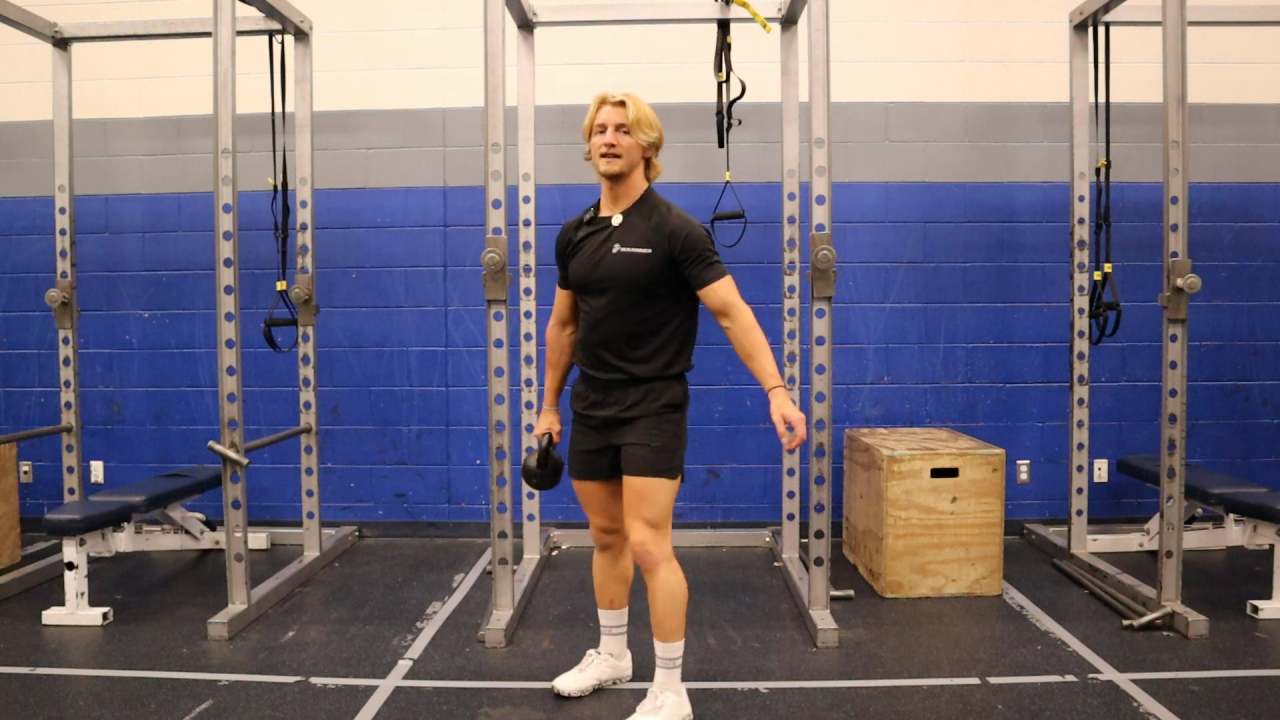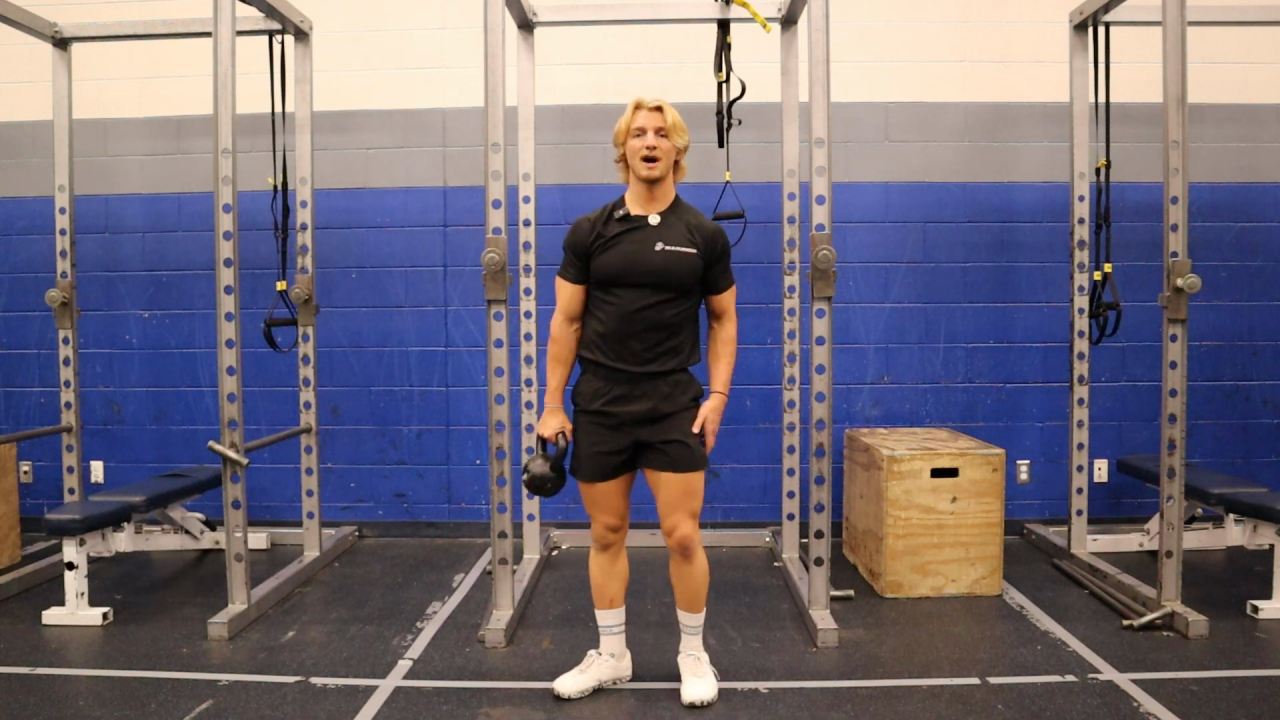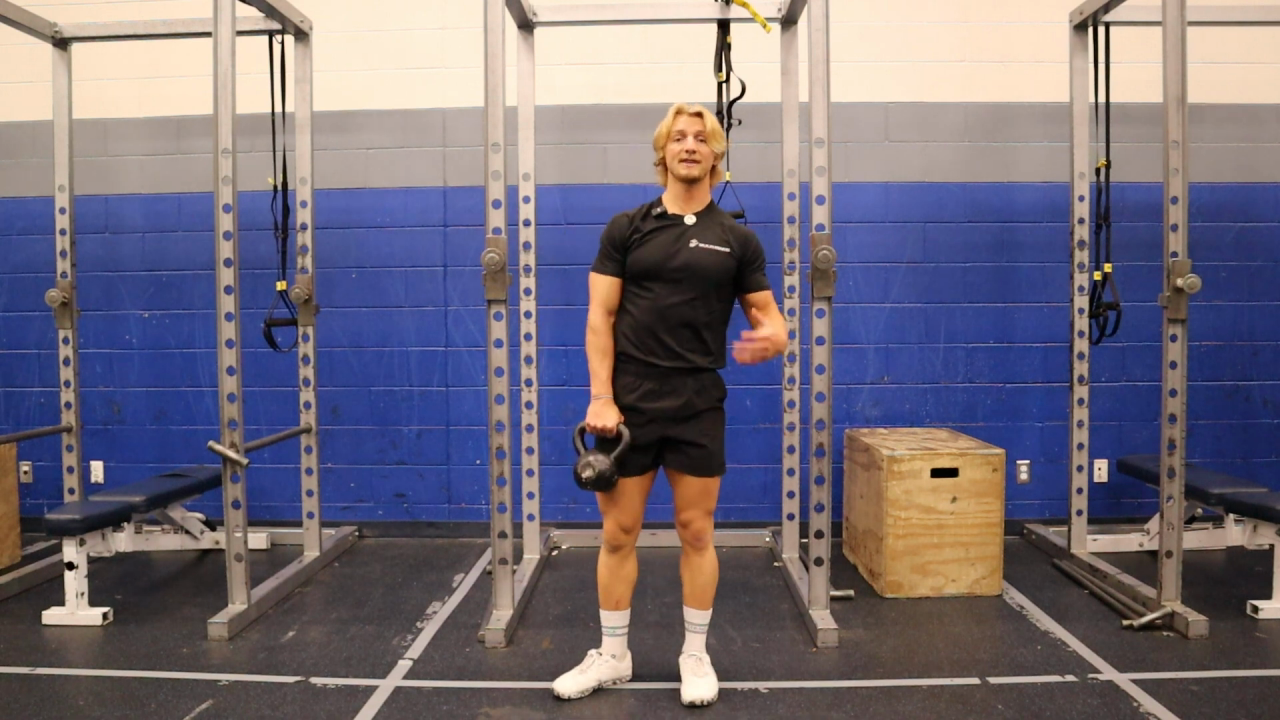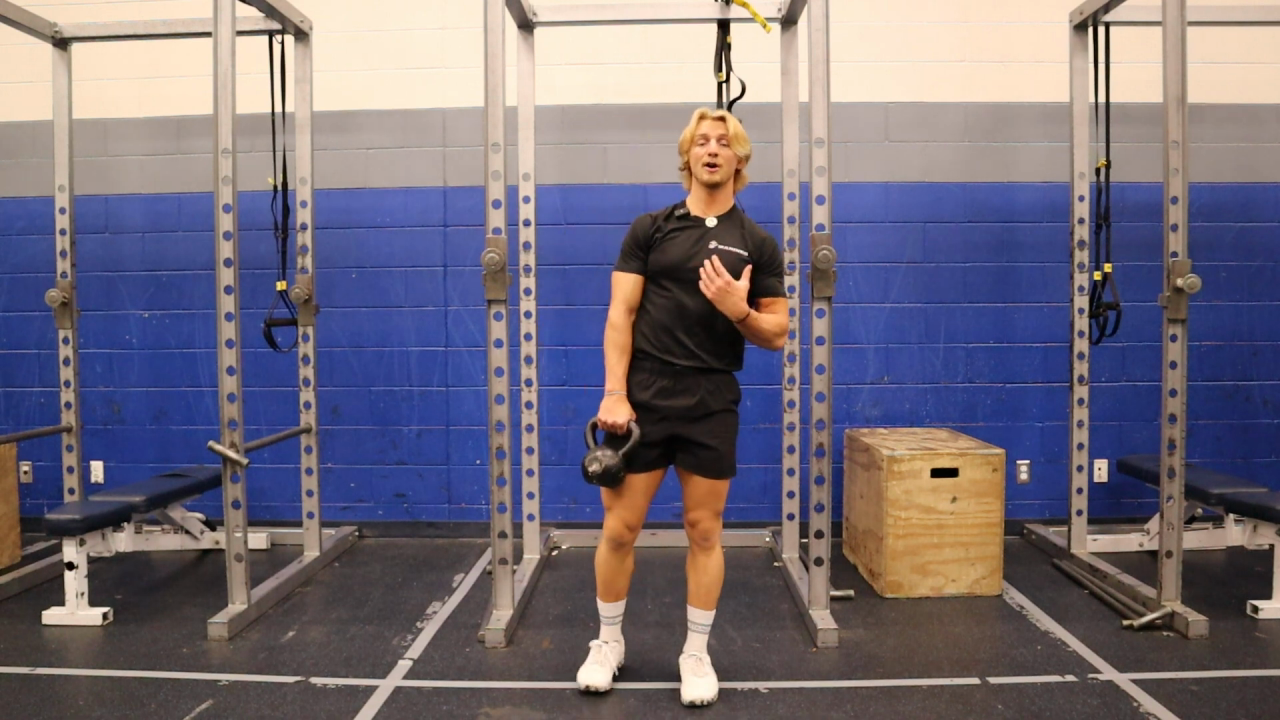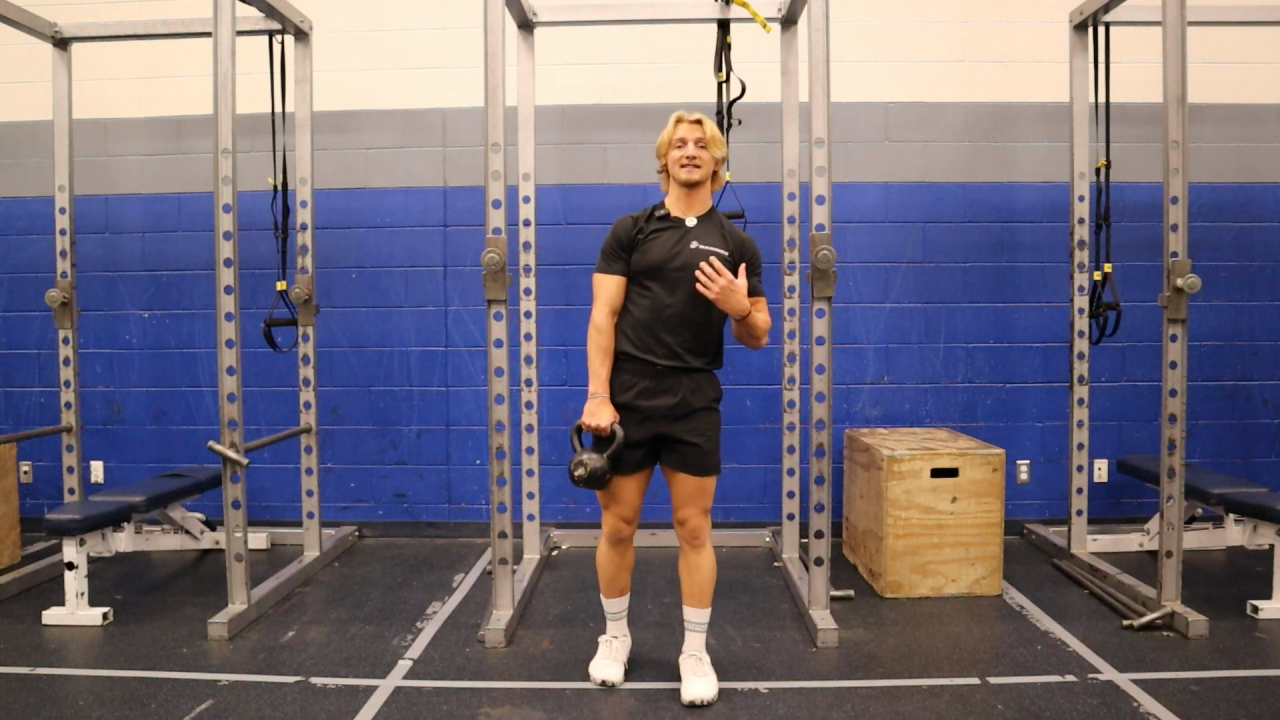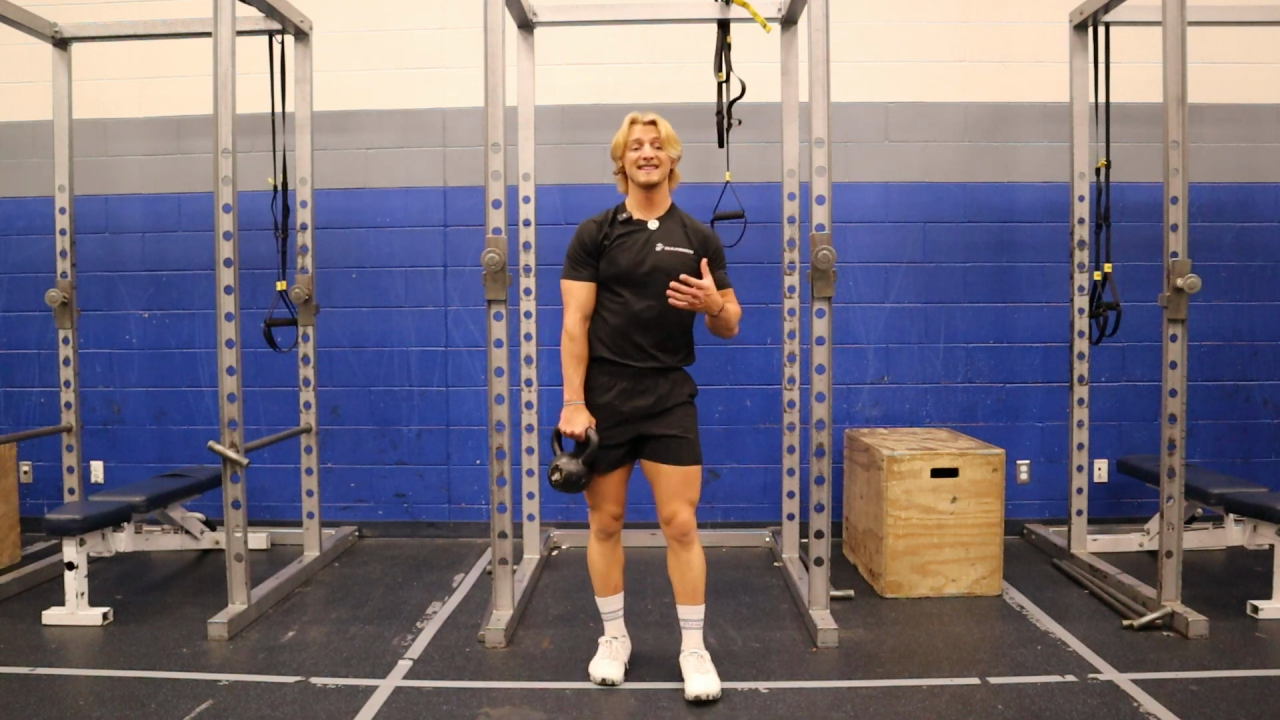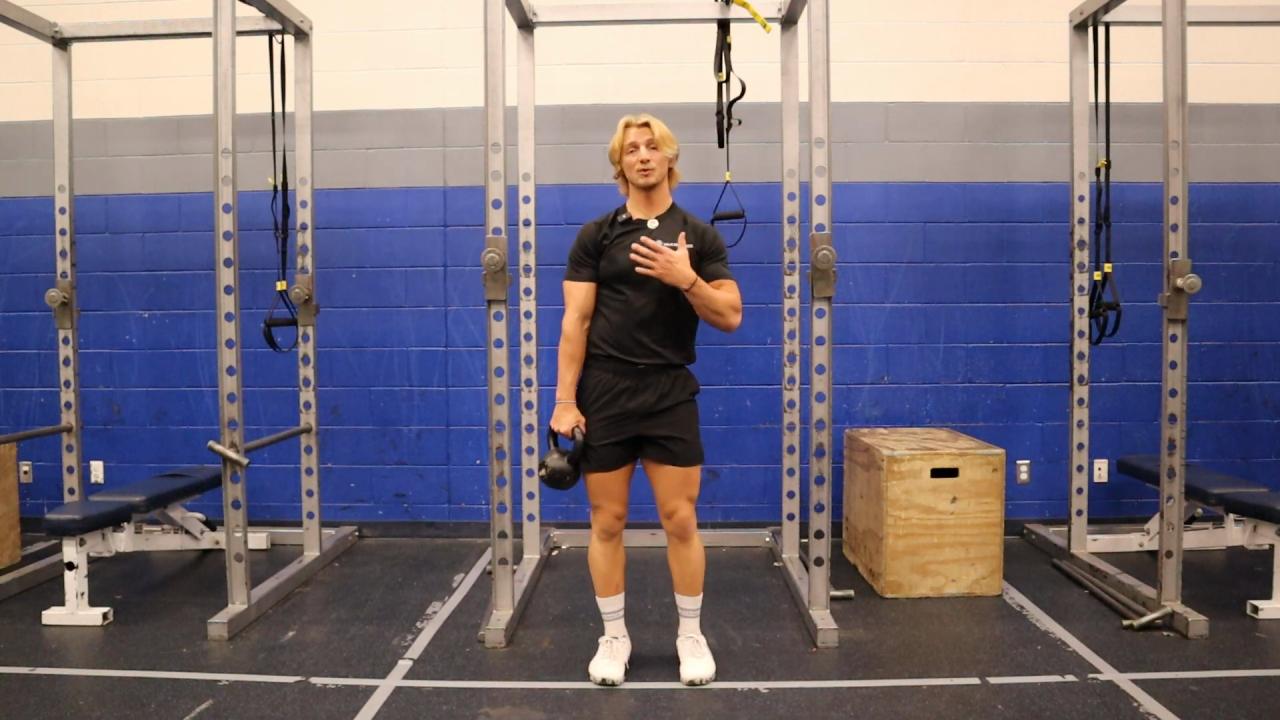
dt=0.4s
person 1, frame 1
left shoulder: (676, 229)
right shoulder: (574, 233)
left elbow: (733, 313)
left wrist: (777, 390)
right wrist: (549, 404)
left hip: (652, 407)
right hip: (590, 408)
left knee: (648, 544)
right knee: (606, 538)
right ankle: (612, 654)
person 1, frame 2
left shoulder: (704, 235)
right shoulder: (588, 231)
left elbow: (724, 321)
right elbow: (566, 321)
left wrist: (717, 396)
right wrist: (553, 404)
left hip: (672, 405)
right hip: (600, 405)
left knee: (683, 536)
right knee: (607, 534)
left ankle: (692, 652)
right ankle: (611, 655)
person 1, frame 3
left shoulder: (738, 239)
right shoulder: (626, 228)
left elbow: (768, 316)
right elbow: (601, 316)
left wrist: (770, 338)
right wrist: (601, 397)
left hip: (699, 404)
right hip: (629, 402)
left knee: (696, 532)
right knee: (618, 533)
left ankle: (695, 654)
right ankle: (612, 655)
person 1, frame 4
left shoulder: (757, 242)
right shoulder: (649, 228)
left elbow: (778, 333)
right elbow: (621, 313)
left wrist: (739, 310)
right wrist: (614, 393)
left hip: (711, 403)
right hip: (643, 398)
left knee: (704, 532)
right knee: (619, 528)
left ankle: (696, 653)
right ankle: (608, 641)
person 1, frame 5
left shoulder: (737, 243)
right shoulder: (630, 230)
left elbow: (758, 336)
right elbow: (604, 315)
left wrist: (740, 308)
right wrist: (598, 395)
left hip: (695, 400)
right hip: (628, 397)
left knee: (693, 529)
right knee: (617, 526)
left ankle: (695, 651)
right ankle: (615, 634)
person 1, frame 6
left shoulder: (699, 238)
right shoulder: (593, 233)
left elbow: (728, 327)
right elbow: (575, 323)
left wrist: (714, 305)
right wrist: (574, 402)
left hip: (670, 396)
right hip: (604, 397)
left knee: (681, 525)
right knee: (605, 523)
left ankle: (694, 648)
right ankle: (614, 637)
person 1, frame 7
left shoulder: (699, 236)
right shoulder: (595, 235)
left elbow: (730, 317)
right elbow: (576, 321)
left wrist: (686, 280)
right wrist: (564, 400)
left hip: (672, 394)
right hip: (604, 394)
left knee: (680, 520)
right knee: (607, 522)
left ankle: (690, 634)
right ankle: (614, 637)
